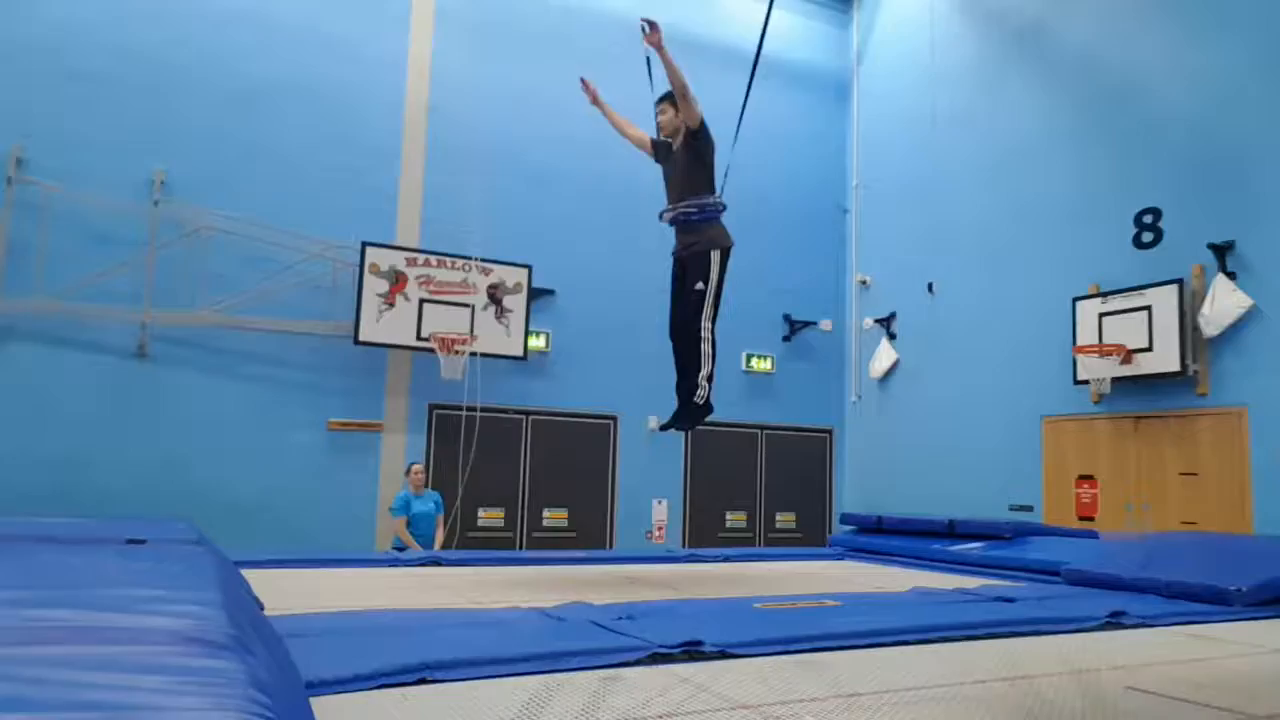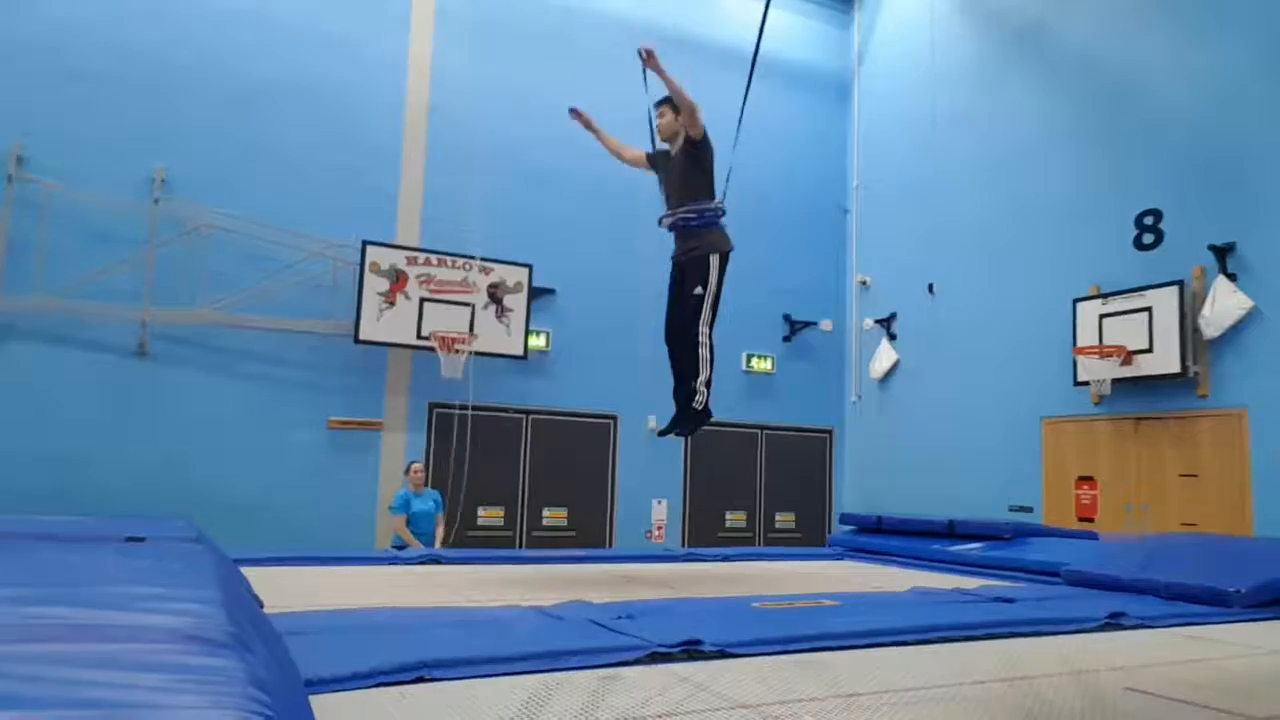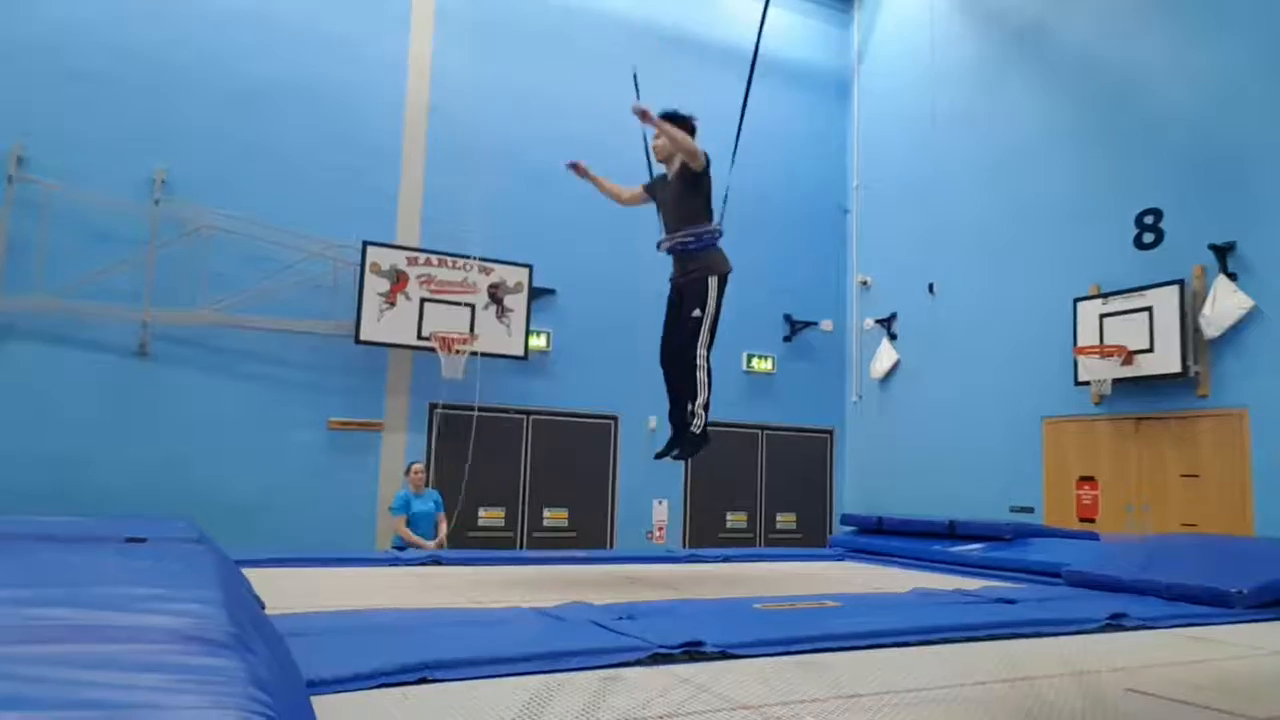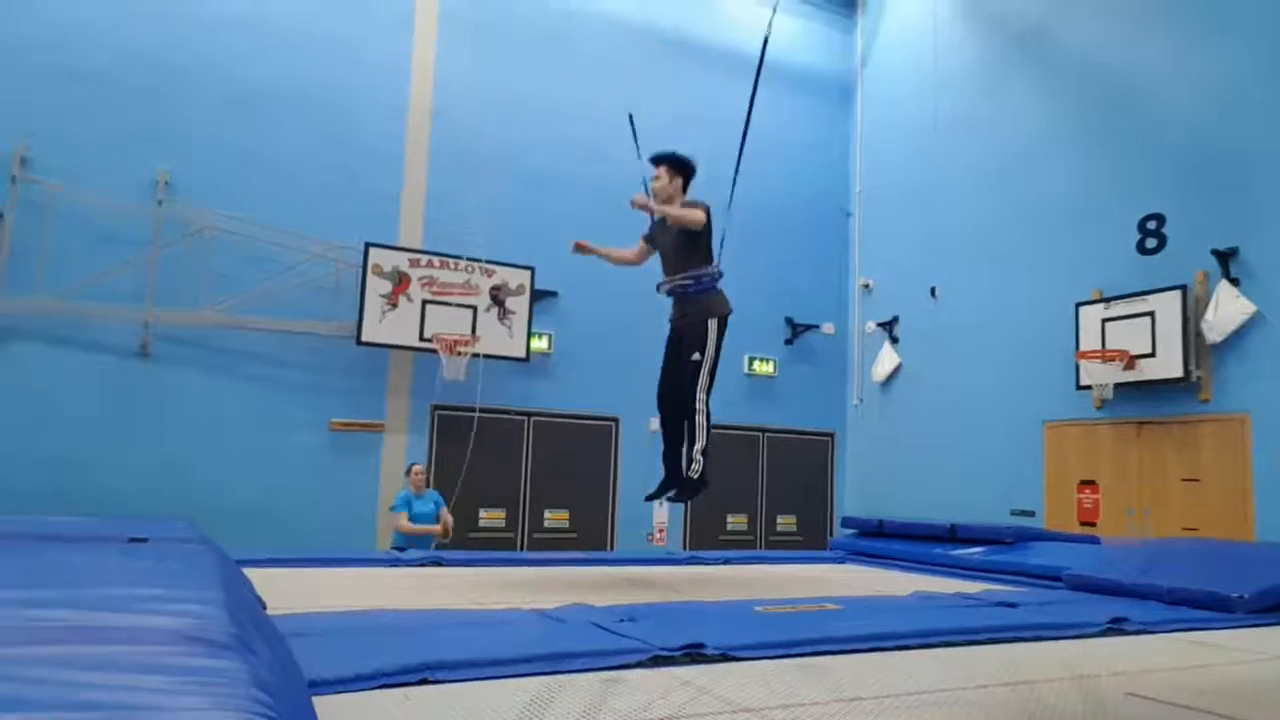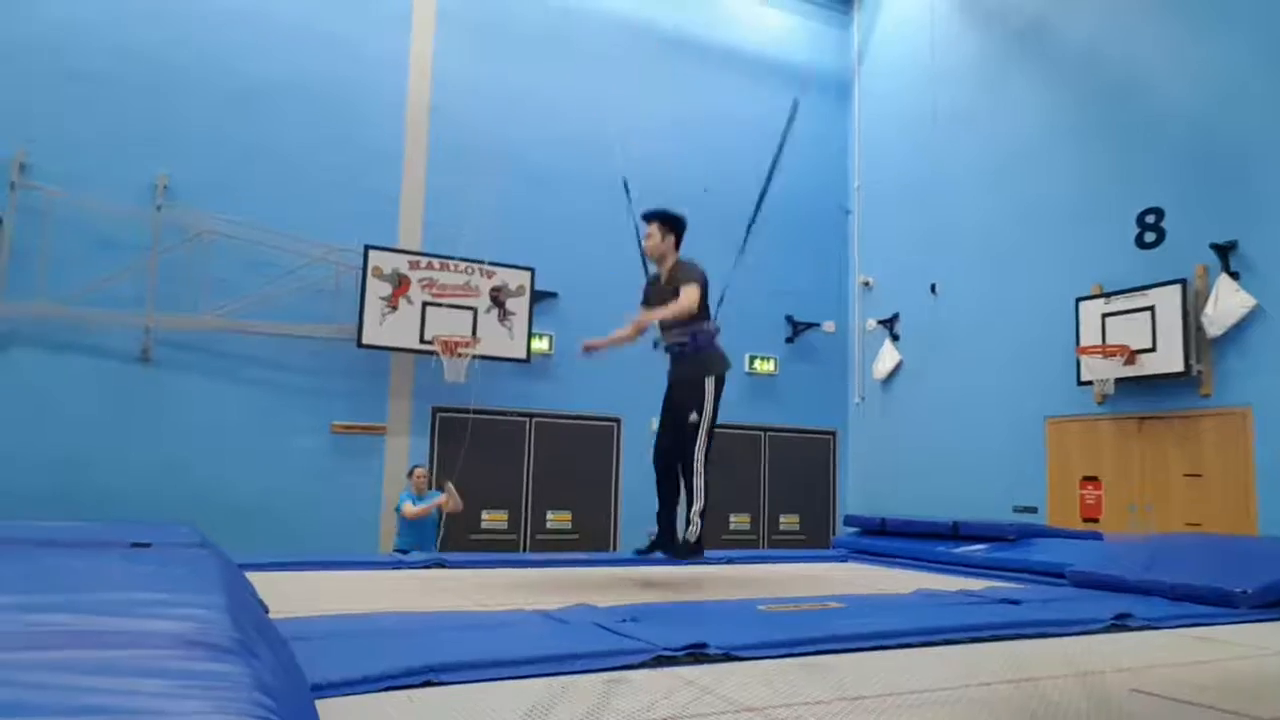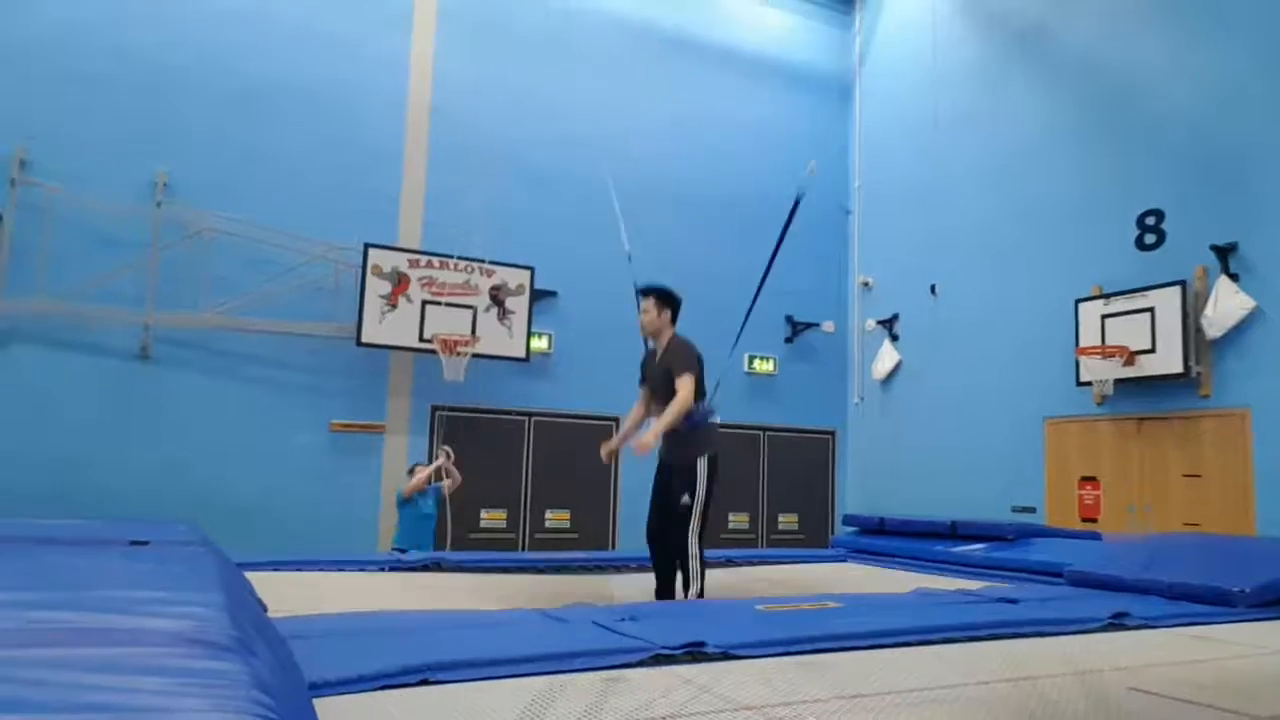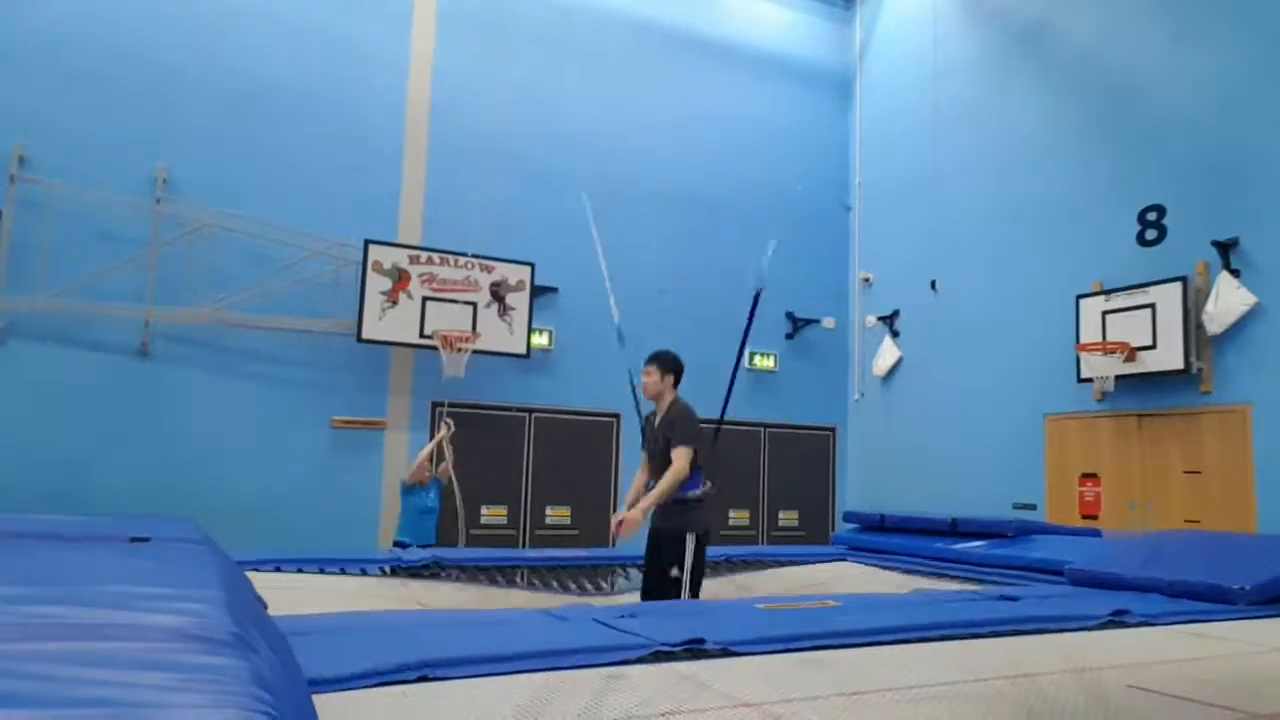
dt=0.1s
person 1, frame 1
left shoulder: (698, 139)
right shoulder: (666, 149)
left elbow: (685, 93)
right elbow: (631, 133)
left wrist: (660, 49)
right wrist: (598, 102)
left hip: (708, 244)
right hip: (684, 246)
left knee: (700, 323)
right knee: (680, 327)
left ankle: (700, 398)
right ankle: (687, 401)
person 1, frame 2
left shoulder: (696, 145)
right shoulder: (664, 158)
left elbow: (690, 108)
right elbow: (626, 155)
left wrist: (659, 72)
right wrist: (593, 128)
left hip: (708, 247)
right hip: (683, 250)
left knee: (696, 329)
right knee: (675, 333)
left ankle: (699, 405)
right ankle: (684, 407)
person 1, frame 3
left shoulder: (694, 165)
right shoulder: (661, 182)
left elbow: (691, 149)
right elbow: (626, 197)
left wrist: (653, 120)
right wrist: (591, 177)
left hip: (706, 271)
right hip: (682, 274)
left knee: (694, 354)
right knee: (670, 357)
left ankle: (696, 430)
right ankle: (680, 432)
person 1, frame 4
left shoulder: (692, 211)
right shoulder: (660, 227)
left elbow: (696, 219)
right elbow: (633, 256)
left wrist: (654, 207)
right wrist: (594, 251)
left hip: (706, 313)
right hip: (681, 315)
left knee: (693, 398)
right knee: (668, 399)
left ankle: (695, 473)
right ankle: (672, 473)
person 1, frame 5
left shoulder: (688, 272)
right shoulder: (653, 284)
left elbow: (691, 302)
right elbow: (636, 328)
left wrist: (655, 315)
right wrist: (604, 342)
left hip: (703, 372)
right hip: (679, 373)
left knee: (691, 459)
right knee: (663, 457)
left ankle: (692, 538)
right ankle: (667, 532)
person 1, frame 6
left shoulder: (682, 351)
right shoulder: (650, 359)
left elbow: (684, 399)
right elbow: (642, 407)
left wrist: (654, 433)
right wrist: (617, 441)
left hip: (696, 452)
right hip: (671, 453)
left knee: (686, 535)
right knee: (658, 533)
right ankle: (664, 599)
person 1, frame 7
left shoulder: (683, 418)
right shoulder: (650, 421)
left elbow: (680, 469)
right elbow: (645, 471)
left wrist: (642, 508)
right wrist: (625, 509)
left hip: (688, 519)
right hip: (663, 518)
left knee: (681, 595)
right knee: (652, 593)
